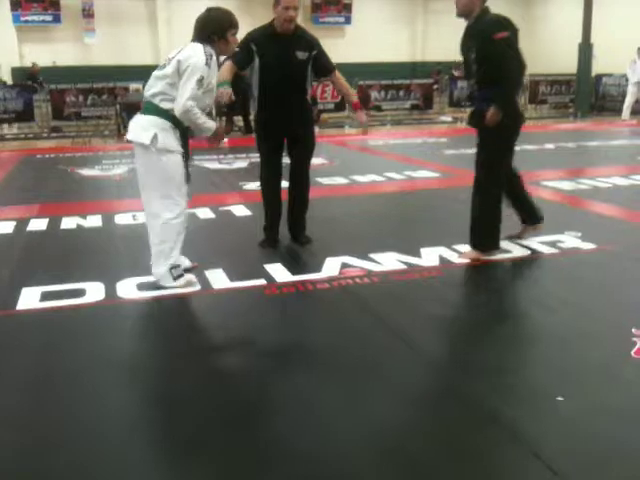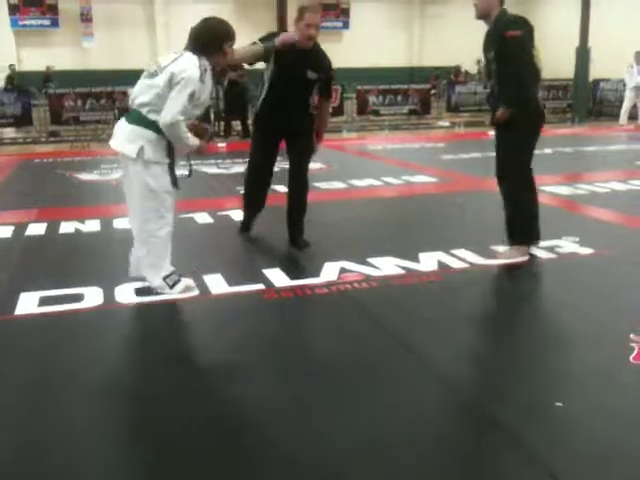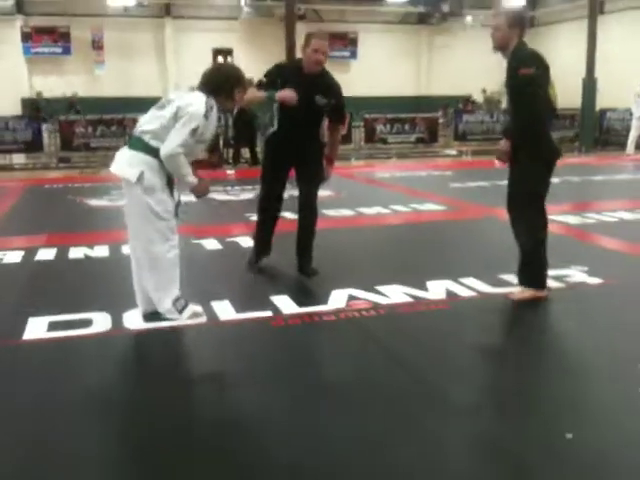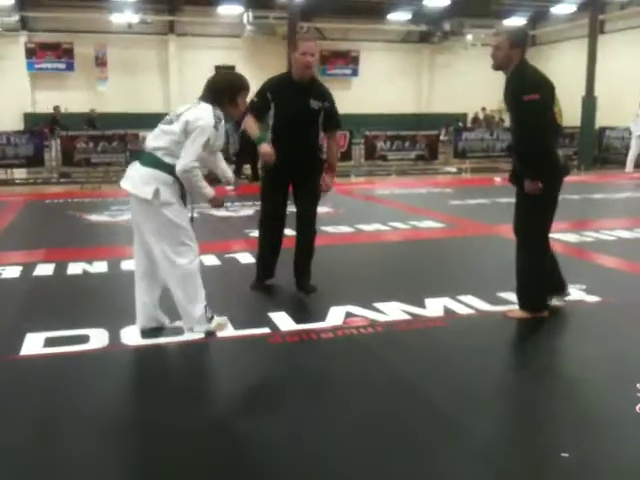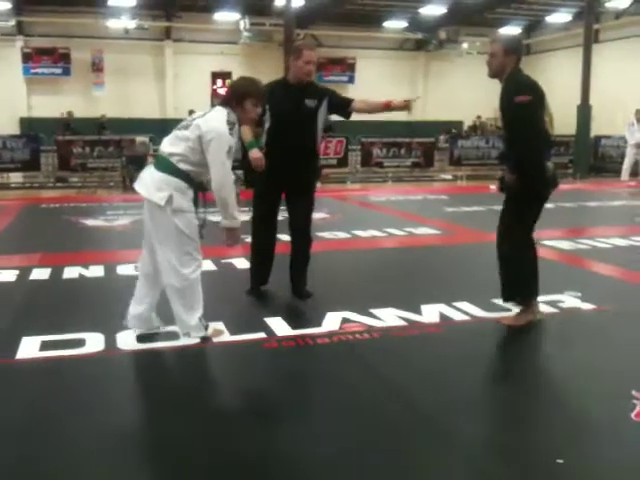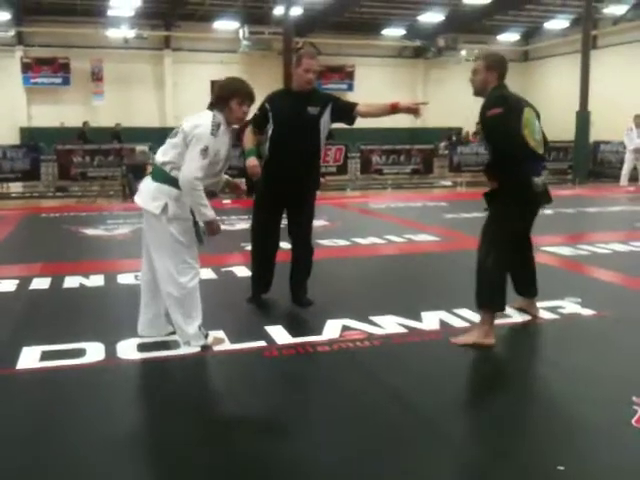
dt=0.4s
person 1, frame 1
left shoulder: (495, 26)
right shoulder: (472, 31)
left elbow: (514, 68)
left wrist: (499, 107)
right wrist: (480, 106)
left hip: (500, 115)
right hip: (487, 111)
left knee: (487, 176)
right knee: (501, 170)
left ankle: (484, 244)
right ankle: (530, 218)
person 1, frame 2
left shoulder: (513, 26)
right shoulder: (493, 32)
left elbow: (524, 70)
left wrist: (509, 106)
right wrist: (498, 107)
left hip: (522, 115)
right hip: (508, 115)
left knee: (515, 175)
right knee: (509, 174)
left ankle: (522, 239)
right ankle: (527, 234)
person 1, frame 3
left shoulder: (527, 60)
right shoulder: (517, 60)
left elbow: (532, 109)
left wrist: (510, 140)
right wrist: (509, 141)
left hip: (534, 151)
right hip: (526, 149)
left knee: (528, 212)
right knee: (520, 209)
left ankle: (535, 283)
right ankle: (533, 269)
person 1, frame 4
left shoulder: (529, 82)
right shoulder: (517, 78)
left elbow: (538, 132)
left wrist: (533, 176)
right wrist: (526, 171)
left hip: (540, 173)
right hip: (535, 170)
left knee: (530, 234)
right knee: (531, 231)
left ankle: (535, 304)
right ankle: (552, 286)
person 1, frame 5
left shoulder: (520, 88)
right shoulder: (516, 86)
left elbow: (528, 136)
left wrist: (514, 170)
right wrist: (513, 167)
left hip: (528, 178)
right hip: (531, 175)
left knee: (511, 237)
right knee: (518, 236)
left ankle: (526, 304)
right ankle: (528, 299)
person 1, frame 6
left shoulder: (497, 103)
right shoulder: (519, 102)
left elbow: (506, 146)
right elbow: (541, 144)
left wrist: (493, 176)
left hip: (514, 190)
right hip: (532, 187)
left knee: (492, 252)
right knee: (518, 242)
left ankle: (485, 329)
right ankle: (529, 301)
person 2, frame 1
left shoulder: (197, 54)
right shoulder: (200, 58)
right elbow: (185, 107)
left wrist: (206, 129)
right wrist: (211, 129)
left hip: (155, 131)
right hip: (159, 134)
left knee: (162, 202)
right knee: (170, 205)
left ankle: (168, 260)
right ankle: (166, 272)
person 2, frame 2
left shoulder: (183, 60)
right shoulder: (194, 71)
right elbow: (170, 119)
left wrist: (190, 128)
right wrist: (192, 144)
left hip: (136, 135)
right hip: (144, 141)
left knee: (150, 209)
right knee: (154, 211)
left ankle: (144, 266)
right ankle: (162, 278)
person 2, frame 3
left shoulder: (194, 100)
right shoulder: (200, 109)
right elbow: (171, 151)
left wrist: (197, 159)
right wrist: (192, 183)
left hip: (139, 164)
right hip: (145, 169)
left knee: (146, 239)
right knee: (161, 238)
left ankle: (152, 303)
right ankle: (170, 306)
person 2, frame 4
left shoulder: (202, 112)
right shoulder: (208, 121)
left elbow: (210, 155)
right elbow: (186, 167)
left wrist: (229, 177)
right wrist: (208, 195)
left hip: (145, 180)
right hip: (158, 185)
left knee: (150, 254)
right knee: (183, 252)
left ankle: (149, 318)
right ankle: (199, 320)
person 2, frame 5
left shoulder: (217, 118)
right shoulder: (222, 129)
left elbow: (218, 173)
right elbow: (221, 181)
left wrist: (230, 202)
right wrist: (231, 223)
left hip: (159, 183)
right hip: (170, 190)
left knee: (157, 256)
right knee: (184, 260)
left ankle: (140, 317)
right ankle: (193, 327)
person 2, frame 6
left shoulder: (216, 125)
right shoulder: (207, 129)
right elbow: (190, 177)
left wrist: (225, 182)
right wrist: (208, 217)
left hip: (161, 194)
right hip: (167, 198)
left knee: (159, 265)
right knee: (182, 267)
left ankle: (153, 325)
right ankle: (193, 335)
person 3, frame 1
left shoulder: (308, 42)
right shoulder: (257, 39)
left elbow: (332, 74)
right elbow: (232, 63)
left wrist: (356, 106)
right wrist: (223, 84)
left hip: (301, 117)
right hip: (268, 118)
left knee: (301, 175)
right knee: (270, 175)
left ankle: (298, 229)
right ankle: (271, 232)
person 3, frame 2
left shoulder: (321, 61)
left elbow: (324, 101)
left wrist: (319, 134)
left hip: (300, 122)
right hip: (268, 118)
left knee: (299, 177)
right knee: (258, 171)
left ankle: (296, 233)
right ankle: (249, 216)
person 3, frame 3
left shoulder: (331, 87)
right shoulder: (282, 71)
left elbow: (335, 127)
right elbow: (249, 97)
left wrist: (329, 161)
right wrist: (274, 95)
left hip: (310, 150)
right hip: (278, 146)
left knee: (308, 204)
right knee: (269, 199)
left ankle: (304, 260)
right ankle: (259, 250)
person 3, frame 4
left shoulder: (322, 94)
right shoulder: (273, 86)
left elbow: (331, 134)
right elbow: (249, 118)
left wrist: (330, 170)
right wrist: (261, 141)
left hip: (309, 167)
right hip: (277, 164)
left knee: (307, 223)
right knee: (271, 219)
left ankle: (303, 278)
right ankle: (263, 275)
person 3, frame 5
left shoulder: (321, 95)
right shoulder: (270, 92)
left elbow: (355, 105)
left wrist: (390, 105)
right wrist: (252, 147)
left hip: (304, 172)
right hip: (271, 169)
left knee: (301, 229)
right knee: (263, 225)
left ankle: (299, 283)
right ankle: (257, 281)
person 3, frame 6
left shoulder: (325, 102)
right shoulder: (275, 100)
left elbow: (362, 109)
right elbow: (252, 129)
left wrist: (398, 107)
right wrist: (250, 154)
left hip: (304, 182)
right hip: (272, 179)
left knee: (302, 238)
right knee: (263, 235)
left ankle: (299, 291)
right ankle: (258, 289)
